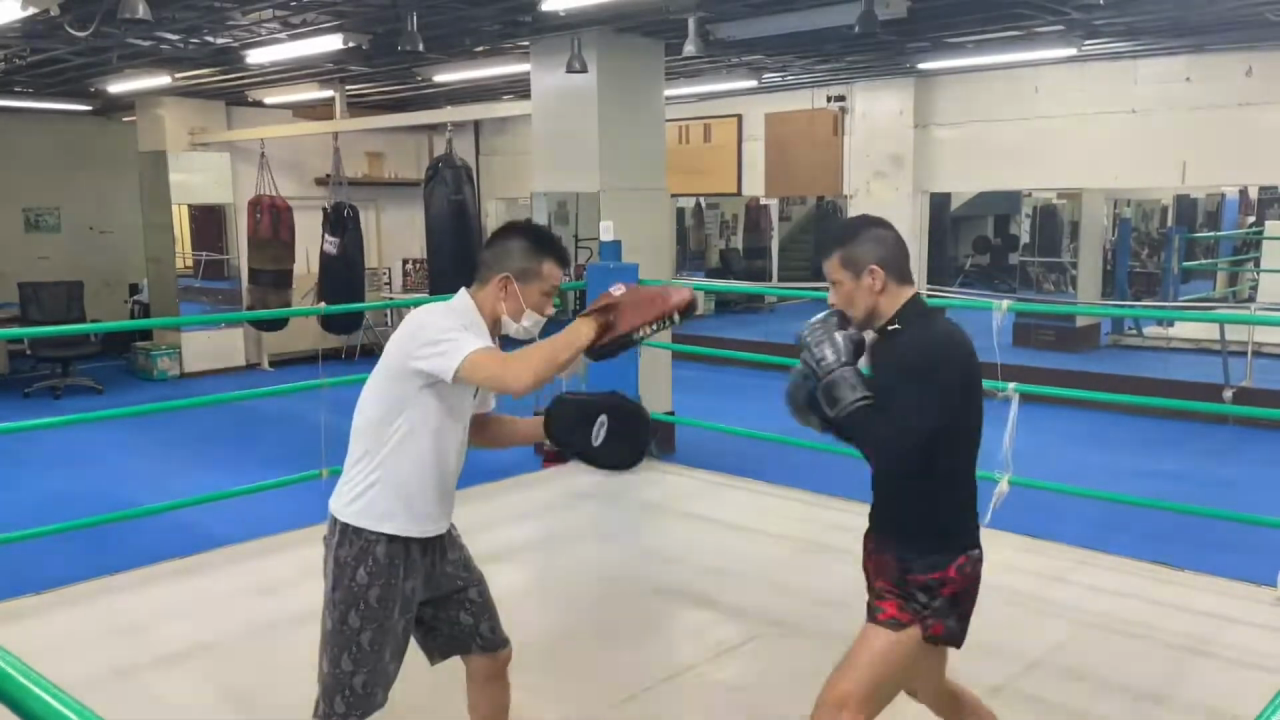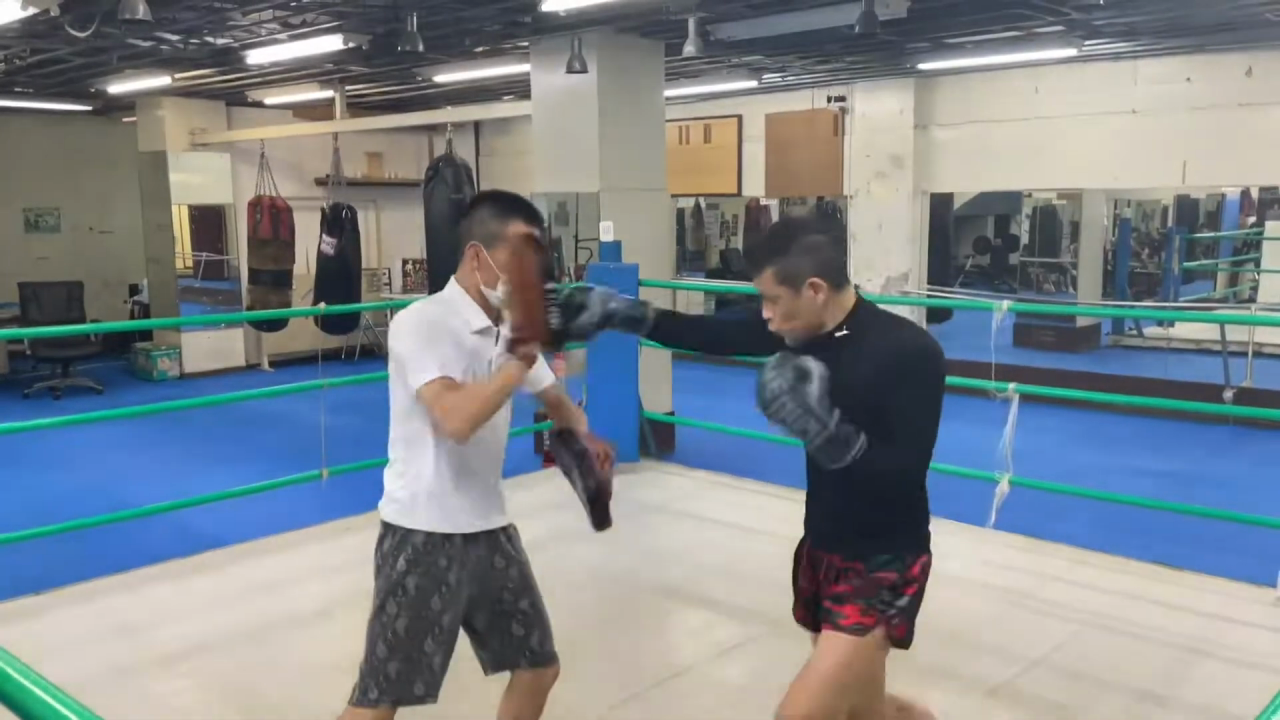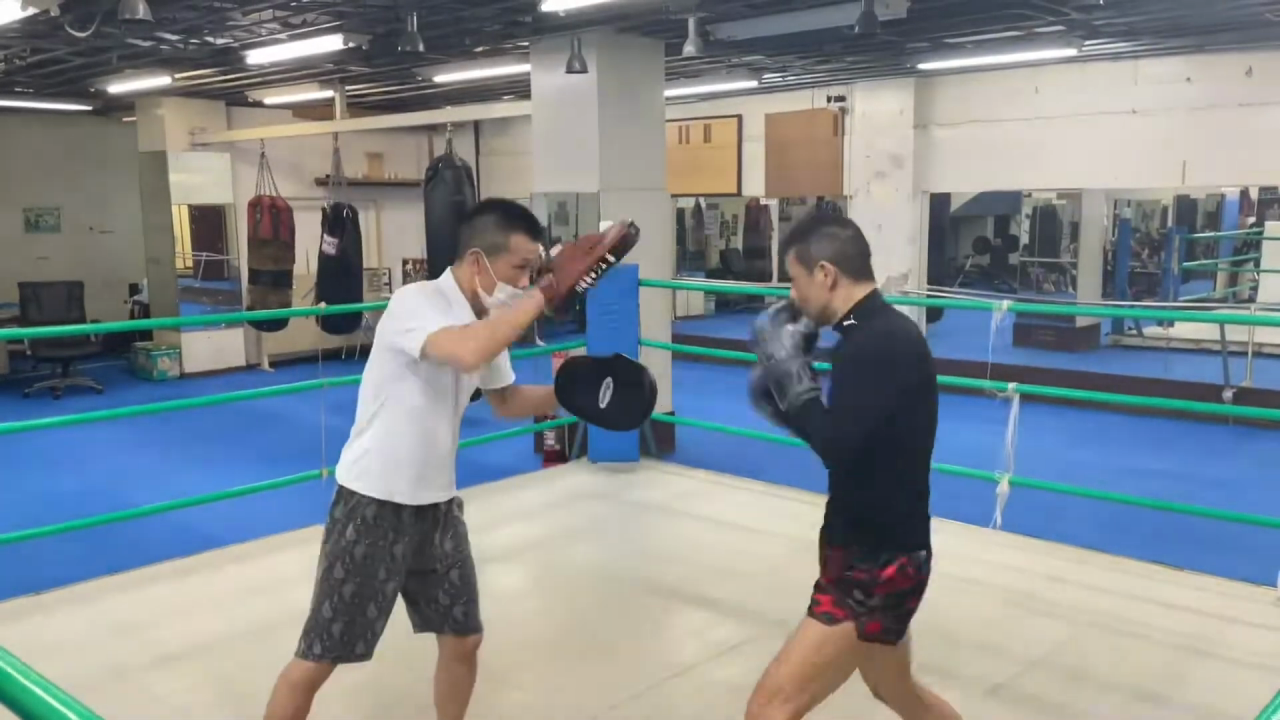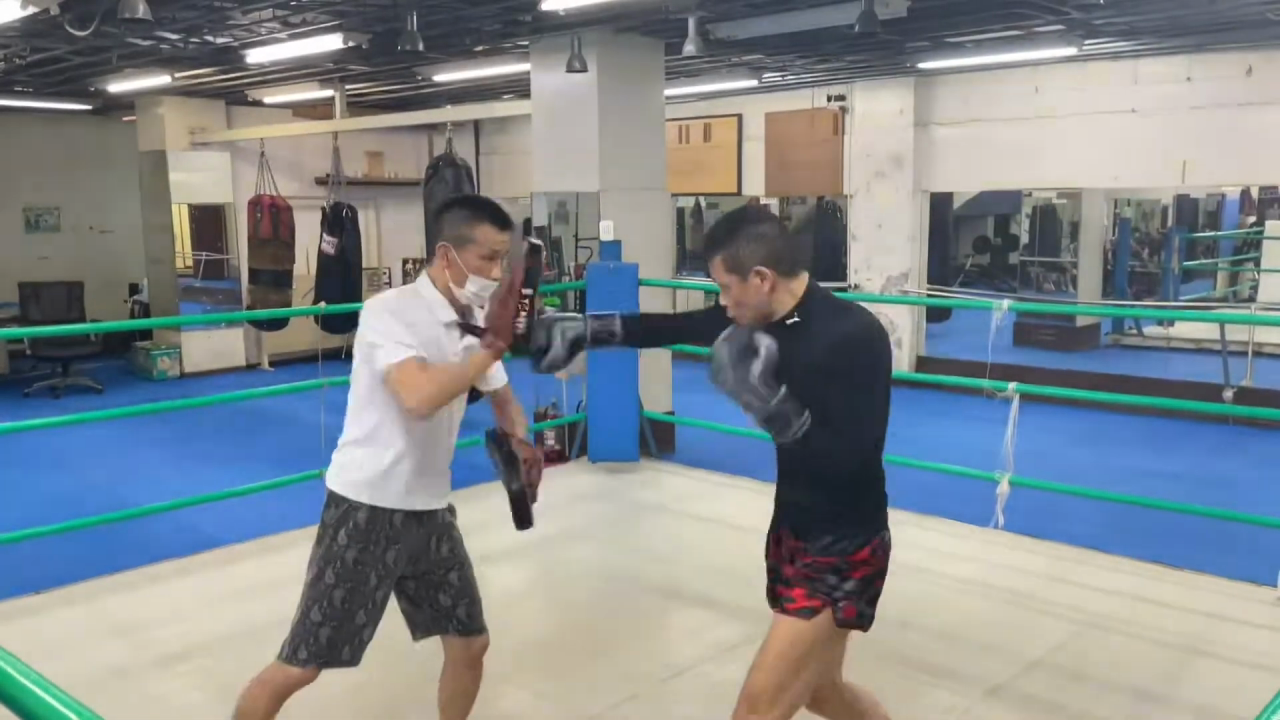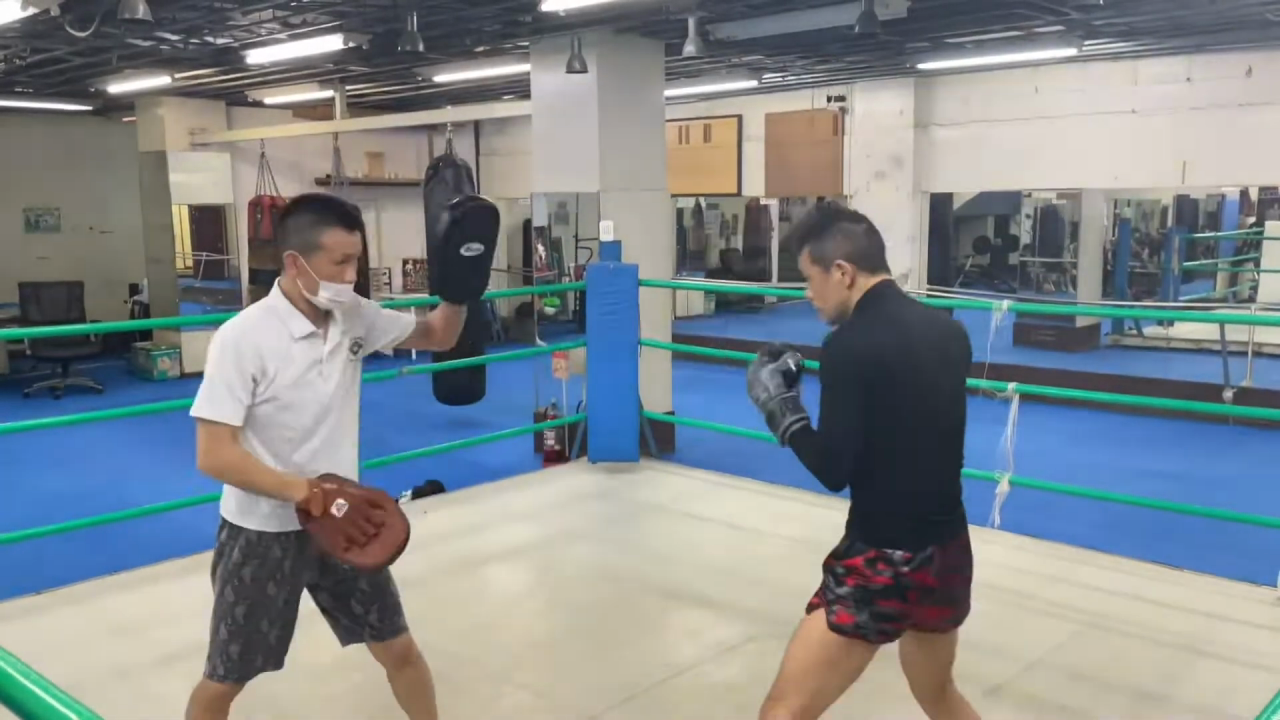
dt=0.5s
person 1, frame 1
left shoulder: (479, 339)
right shoulder: (433, 325)
right elbow: (516, 377)
left wrist: (552, 428)
right wrist: (593, 324)
left hip: (431, 532)
right hip: (372, 537)
left knee: (491, 656)
person 1, frame 2
left shoulder: (511, 327)
right shoulder: (419, 324)
left elbow: (556, 401)
right elbow: (457, 421)
left wrist: (584, 438)
right wrist: (525, 354)
left hip: (491, 530)
right hip: (422, 536)
left knee: (539, 669)
person 1, frame 3
left shoulder: (490, 318)
right shoulder: (416, 304)
left elbow: (507, 401)
right elbow: (466, 353)
right wrist: (549, 292)
left hip: (435, 503)
right hip: (373, 504)
left knee: (463, 640)
right knee: (318, 659)
person 1, frame 4
left shoulder: (476, 321)
right shoulder: (388, 312)
left elbow: (501, 397)
right elbow: (420, 399)
left wrist: (520, 443)
right wrist: (492, 346)
left hip: (428, 511)
right hip: (364, 510)
left knee: (471, 644)
right knee: (301, 666)
person 1, frame 5
left shoulder: (356, 316)
right shoulder: (242, 338)
left elbow: (438, 337)
right elbow: (214, 455)
right wrist: (309, 493)
right hip: (261, 533)
left knee: (398, 648)
person 2, frame 1
left shoulder: (938, 343)
right shoulder: (894, 343)
left elbow: (891, 448)
right elbow: (875, 438)
left wrist: (837, 377)
right wrist: (819, 402)
left hip: (934, 568)
right hip: (897, 548)
person 2, frame 2
left shoulder: (911, 353)
right shoulder: (815, 335)
left elbow: (900, 481)
right elbow: (693, 329)
left wrist: (821, 427)
right wrist: (618, 311)
left hip: (887, 569)
right hip: (828, 555)
person 2, frame 3
left shoulder: (881, 339)
right shoulder: (864, 338)
left elbow: (842, 447)
right elbow: (841, 436)
left wrist: (790, 367)
right wrist: (778, 395)
left hip: (875, 563)
right hip: (864, 550)
person 2, frame 4
left shoulder: (855, 336)
right shoulder: (783, 321)
left elbow: (852, 463)
right elbow: (683, 325)
left wrist: (764, 398)
right wrist: (582, 330)
left hip: (845, 549)
right hip: (799, 535)
person 2, frame 5
left shoulder: (852, 345)
right shoulder: (948, 330)
left elbow: (833, 472)
left wrist: (777, 403)
left hip: (883, 562)
right hip: (946, 551)
